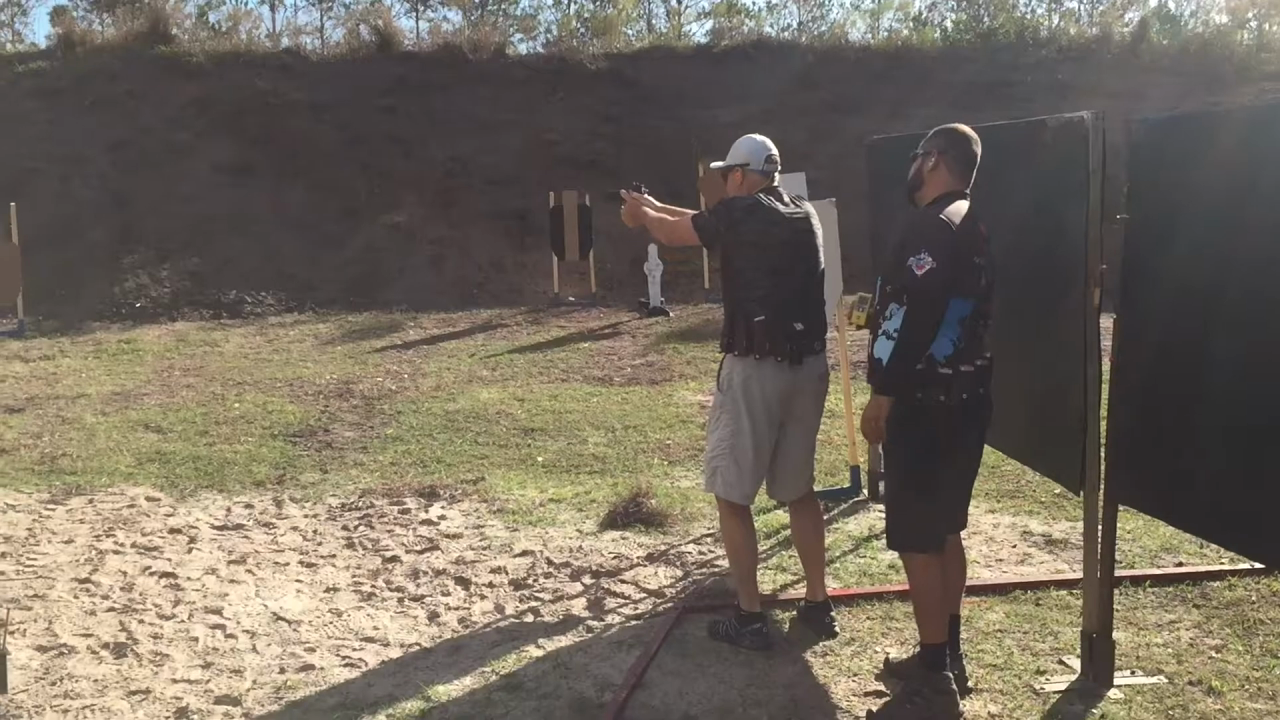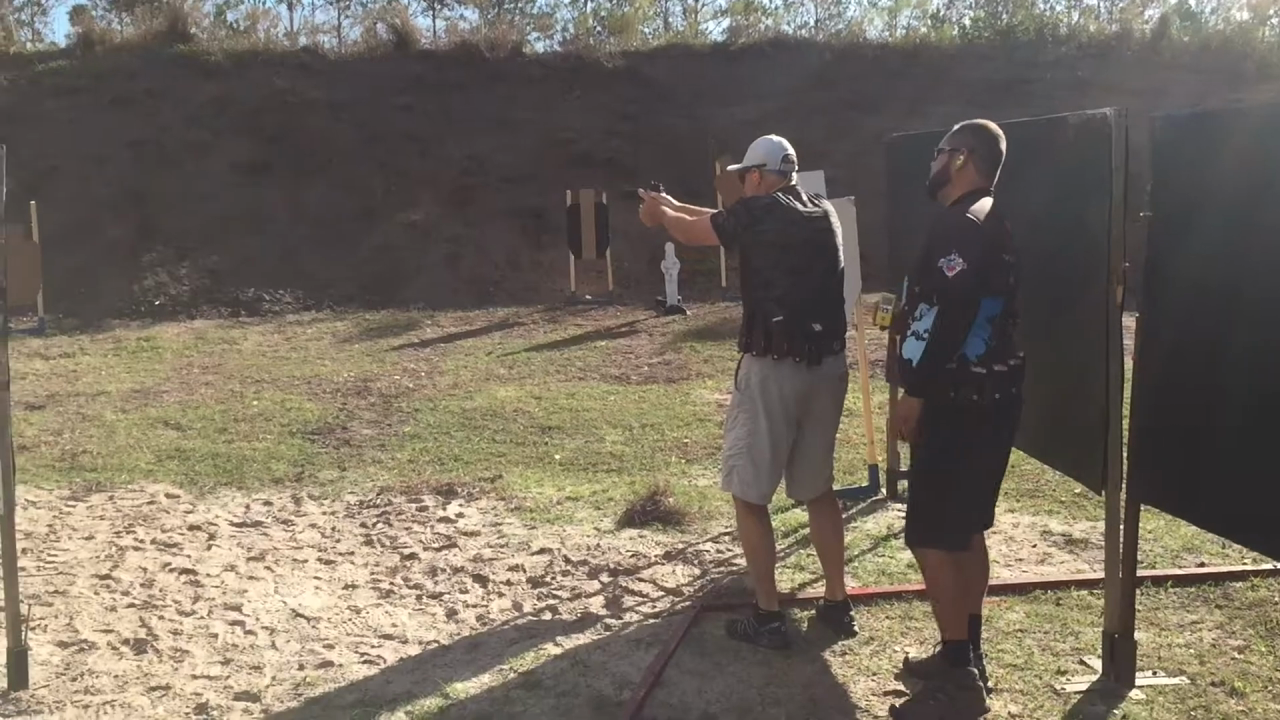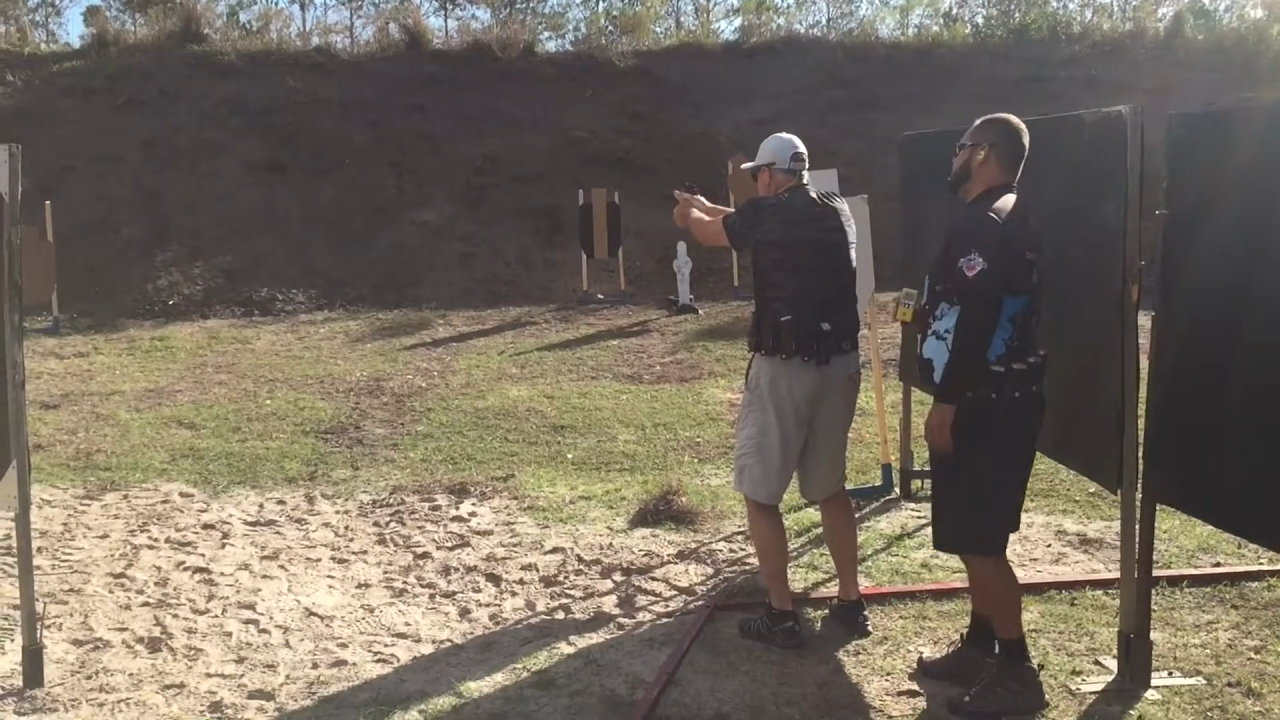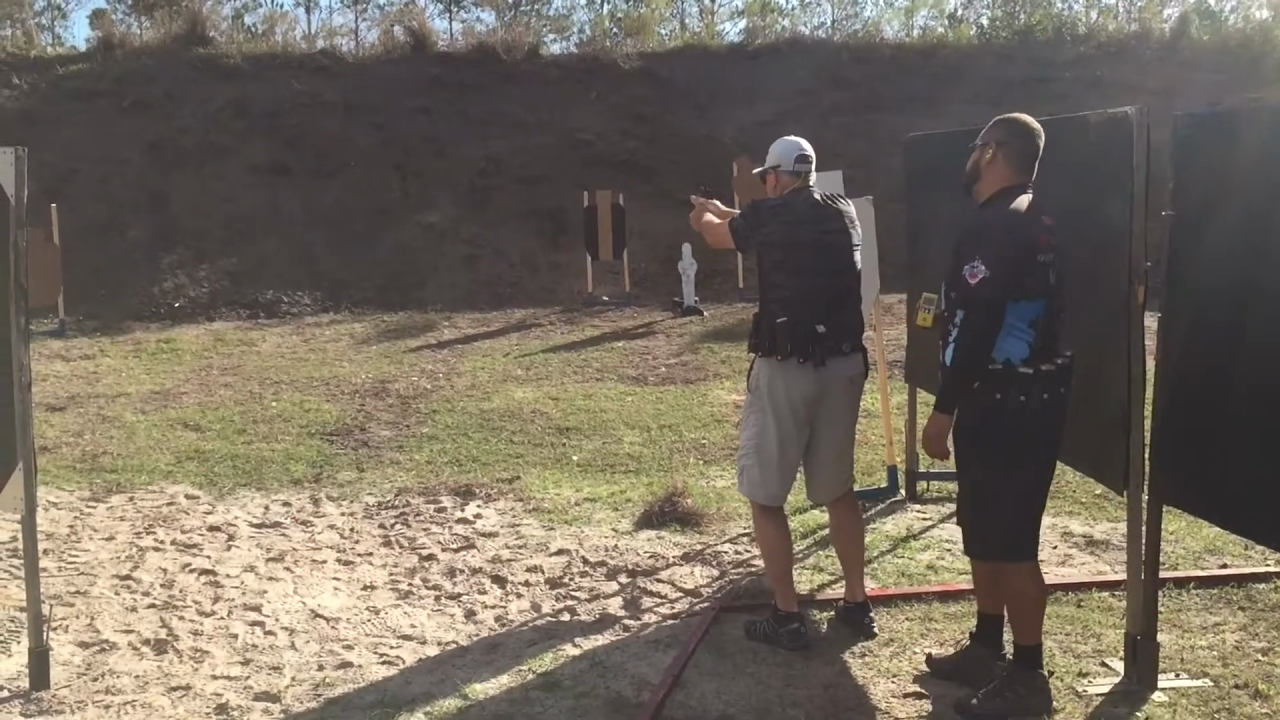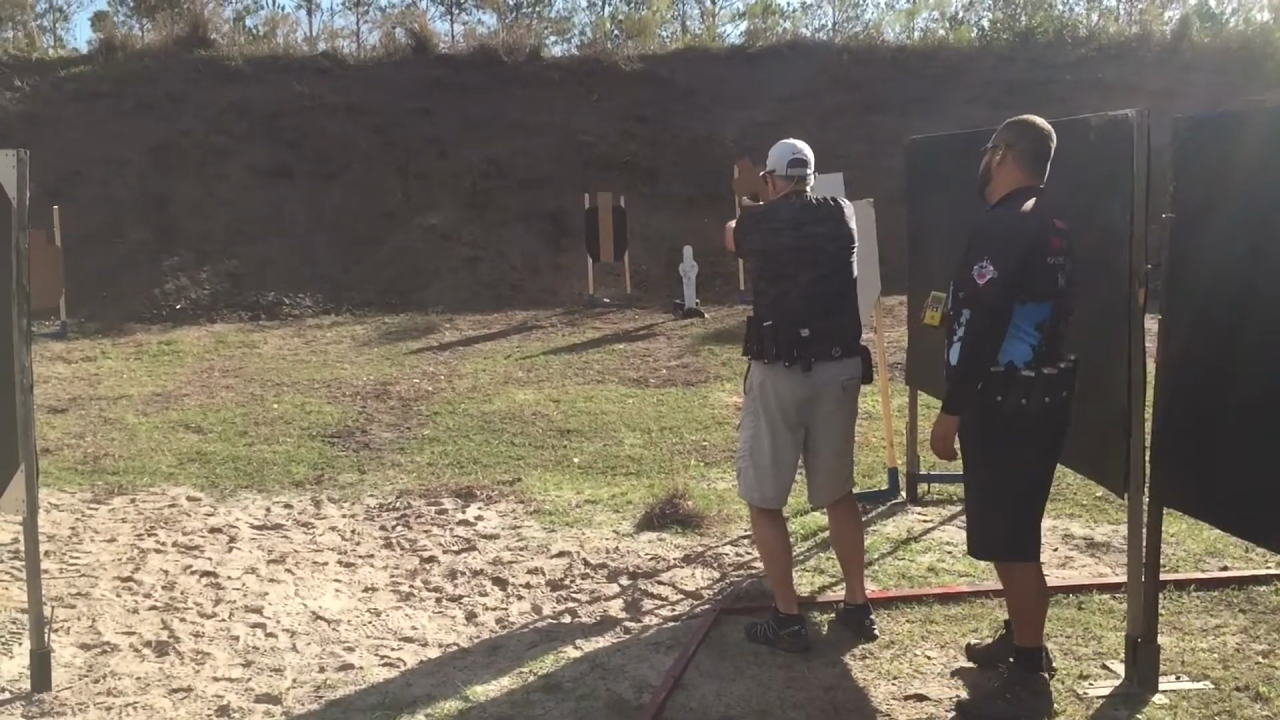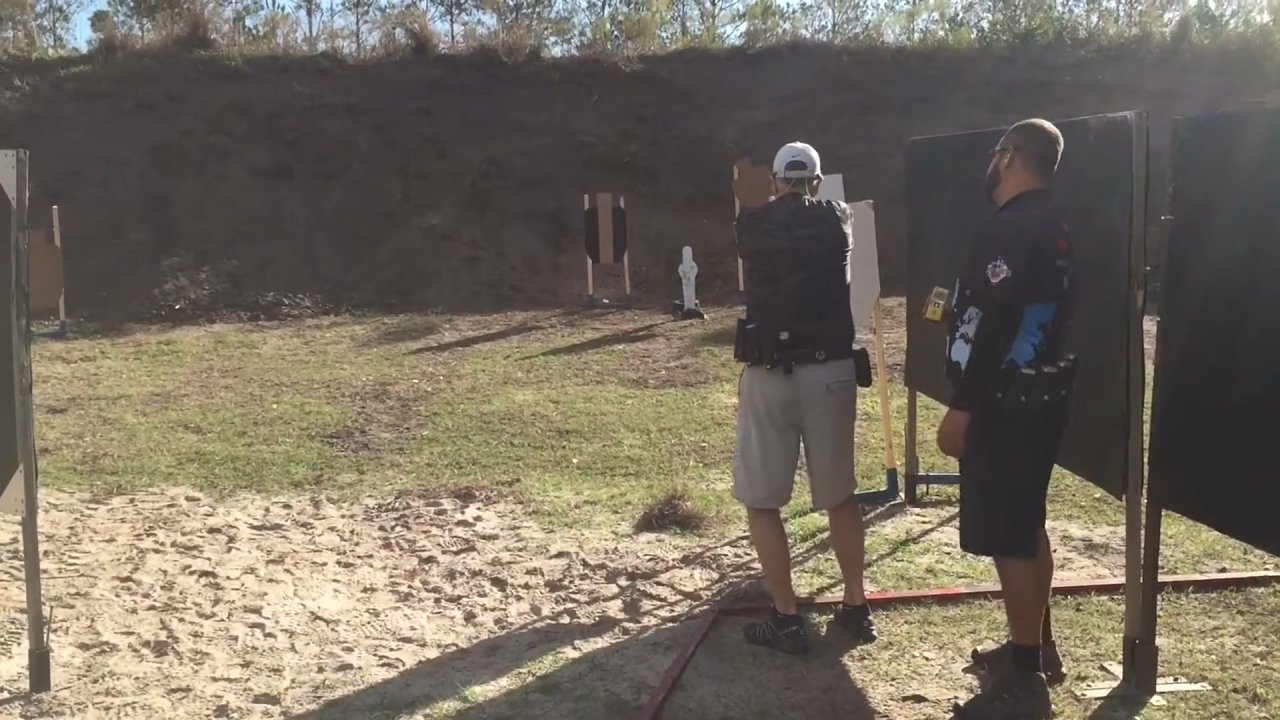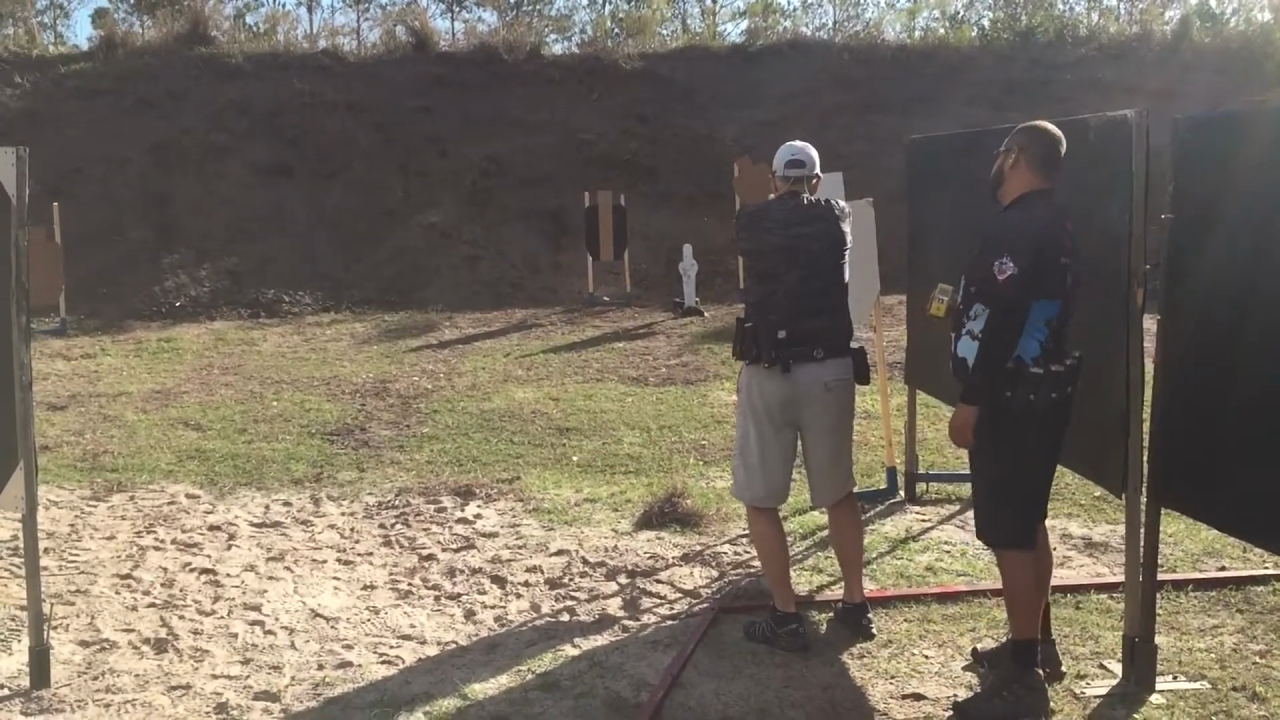
dt=0.3s
person 1, frame 1
left shoulder: (932, 225)
right shoulder: (969, 227)
left elbow: (922, 315)
left wrist: (884, 392)
right wrist: (881, 317)
left hip: (928, 400)
right hip: (960, 395)
left knee: (917, 537)
right knee: (942, 529)
right ankle: (945, 655)
person 1, frame 2
left shoulder: (959, 225)
right shoulder: (991, 223)
left elbow: (953, 315)
left wrist: (914, 393)
right wrist: (907, 319)
left hip: (959, 400)
right hip: (985, 395)
left knee: (933, 534)
right knee: (964, 528)
right ankle: (963, 653)
person 1, frame 3
left shoulder: (982, 223)
right shoulder: (1010, 219)
left elbow: (977, 319)
left wrist: (944, 402)
right wrist: (929, 310)
left hip: (985, 400)
right hip: (1003, 395)
left knee: (978, 538)
right knee: (977, 532)
right ankle: (980, 648)
person 1, frame 4
left shoulder: (992, 226)
right shoulder: (1032, 220)
left elbow: (980, 326)
left wrist: (943, 410)
right wrist: (948, 312)
left hip: (1007, 404)
right hip: (1026, 396)
left knee: (1008, 542)
right knee: (987, 530)
right ankle: (985, 647)
person 1, frame 5
left shoulder: (1001, 227)
right shoulder: (1047, 225)
left elbow: (986, 327)
left wrist: (951, 410)
right wrist: (957, 311)
left hip: (1008, 403)
right hip: (1039, 395)
left knee: (1009, 539)
right knee: (1011, 530)
right ankle: (1020, 641)
person 1, frame 6
left shoulder: (1011, 226)
right shoulder: (1049, 224)
left elbow: (996, 324)
left wrist: (961, 407)
right wrist: (963, 311)
left hip: (1008, 401)
right hip: (1037, 395)
left knee: (1005, 536)
right knee: (1025, 528)
right ankle: (1036, 647)
person 1, frame 7
left shoulder: (1016, 225)
right shoulder: (1049, 222)
left elbow: (1004, 320)
left wrist: (970, 401)
right wrist: (966, 306)
left hip: (1012, 398)
right hip: (1039, 391)
left knee: (1008, 534)
right knee: (1026, 524)
right ankle: (1036, 644)
person 2, frame 1
left shoulder: (738, 212)
right shoulder: (803, 213)
left elbow: (676, 234)
left wrist: (642, 214)
right wrist: (654, 204)
left hip: (756, 368)
right hip: (808, 364)
left knee: (732, 494)
right knee: (799, 489)
left ankle: (749, 617)
right ankle: (818, 604)
person 2, frame 2
left shoulder: (757, 212)
right shoulder: (822, 212)
left elbow: (695, 234)
left wrist: (660, 213)
right wrist: (674, 204)
left hip: (773, 368)
right hip: (828, 365)
left knee: (749, 494)
right knee: (818, 488)
left ankle: (768, 616)
right ankle: (837, 603)
person 2, frame 3
left shoulder: (764, 212)
right shoulder: (836, 211)
left elbow: (710, 234)
left wrist: (690, 213)
right wrist: (705, 205)
left hip: (784, 367)
right hip: (839, 363)
left knee: (760, 494)
right knee: (831, 488)
left ankle: (782, 615)
right ankle: (851, 602)
person 2, frame 4
left shoulder: (767, 215)
right shoulder: (842, 213)
left elbow: (720, 236)
left wrist: (703, 217)
right wrist: (720, 208)
left hip: (785, 369)
right hip: (844, 365)
left knee: (764, 496)
right knee: (839, 489)
left ankle: (787, 617)
right ankle: (857, 603)
person 2, frame 5
left shoulder: (757, 222)
right shoulder: (839, 215)
left elbow: (734, 241)
left hip: (778, 372)
right hip: (839, 367)
left knee: (764, 500)
right knee: (838, 492)
left ankle: (788, 619)
right ankle: (858, 606)
person 2, frame 6
left shoulder: (751, 224)
right shoulder: (836, 219)
left hip: (768, 375)
right hip: (830, 371)
left knee: (762, 501)
right knee: (840, 494)
left ankle: (786, 620)
right ankle: (856, 607)
person 2, frame 7
left shoulder: (751, 221)
right shoulder: (835, 217)
left hip: (767, 373)
right hip: (829, 369)
left knee: (761, 500)
right knee: (839, 492)
left ankle: (786, 618)
right ankle: (856, 605)
